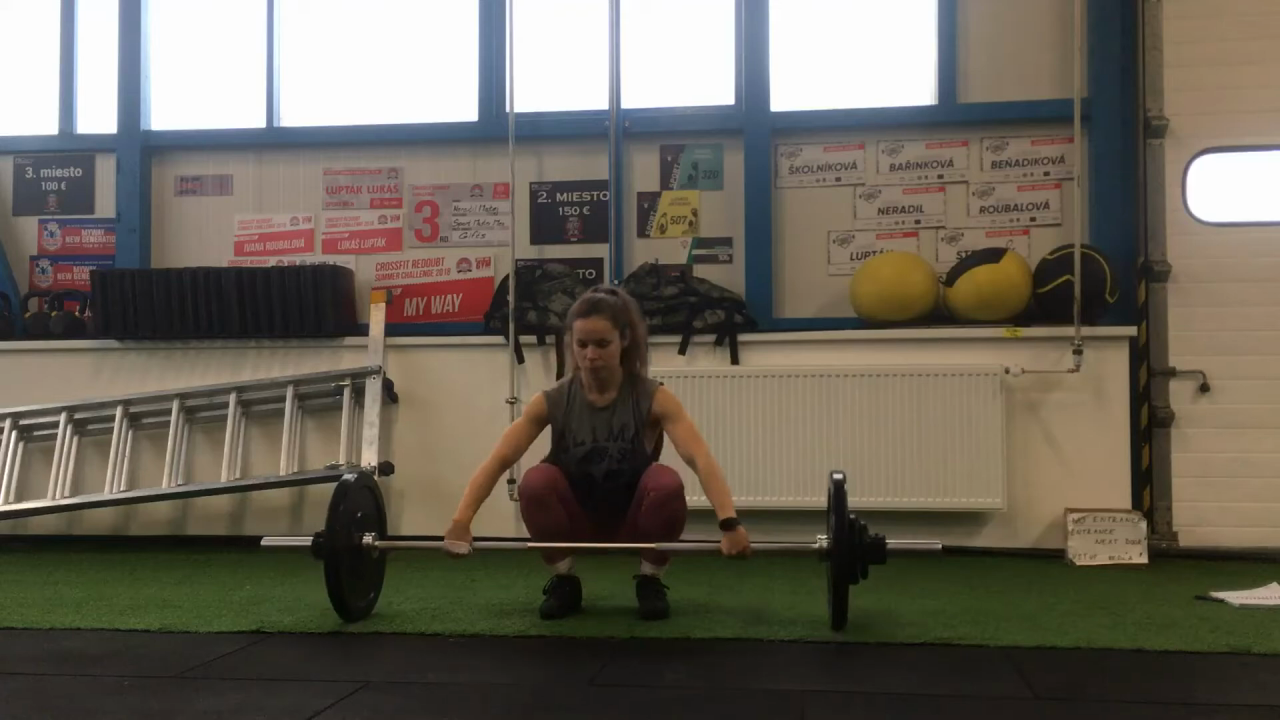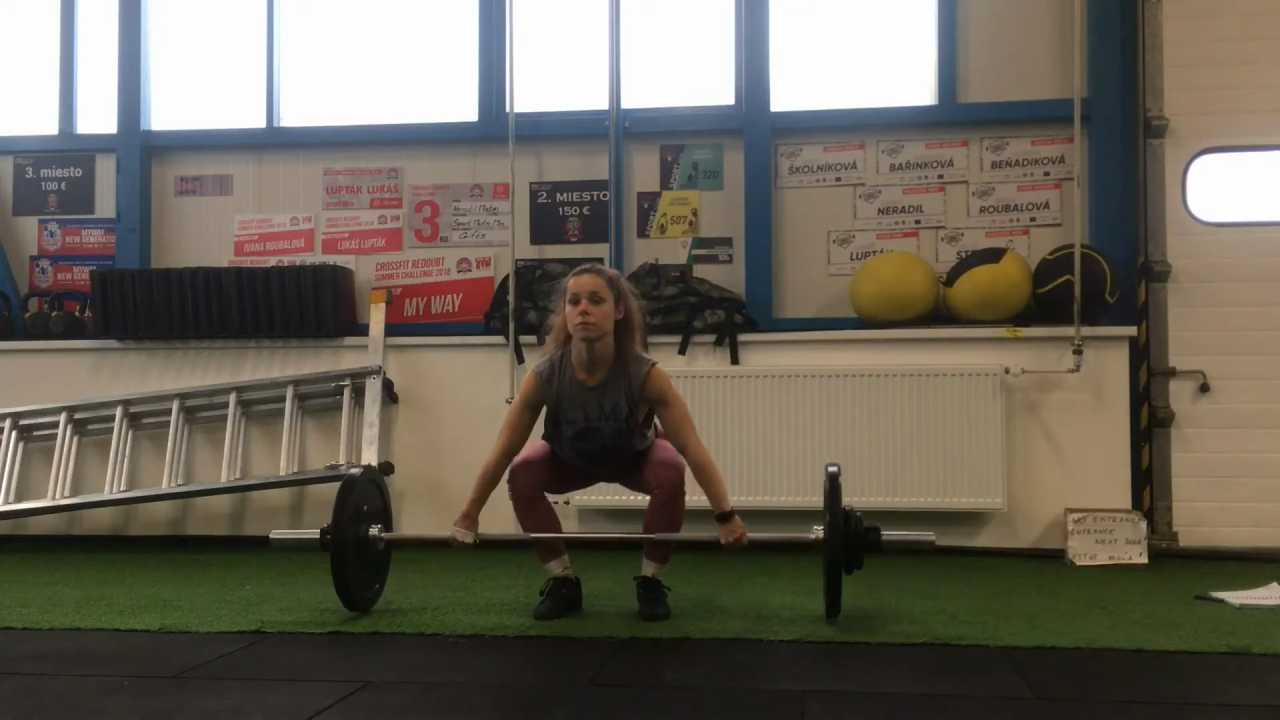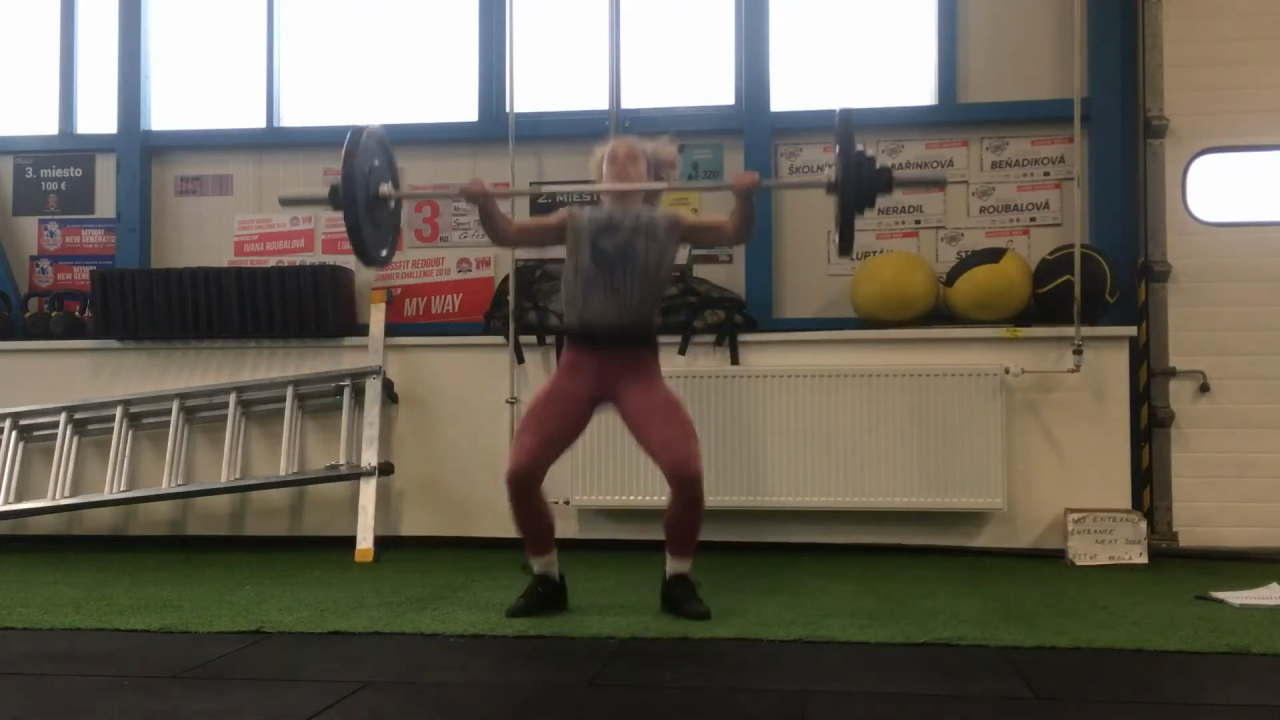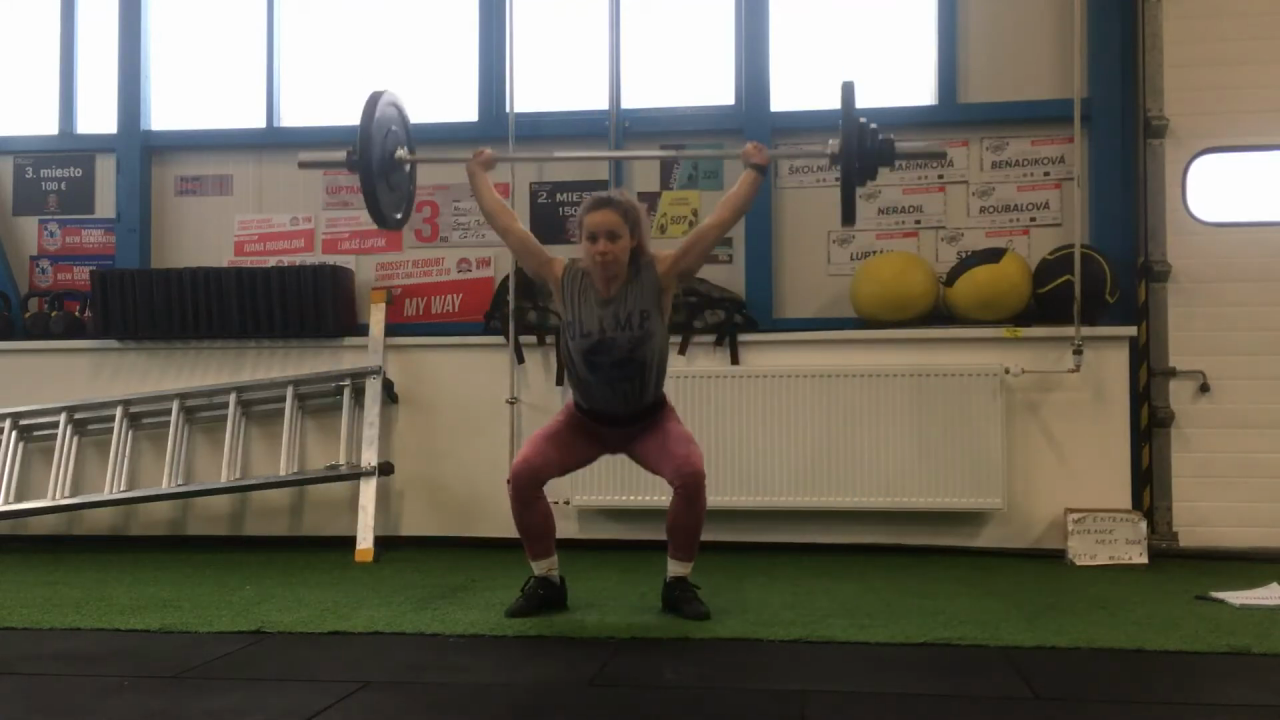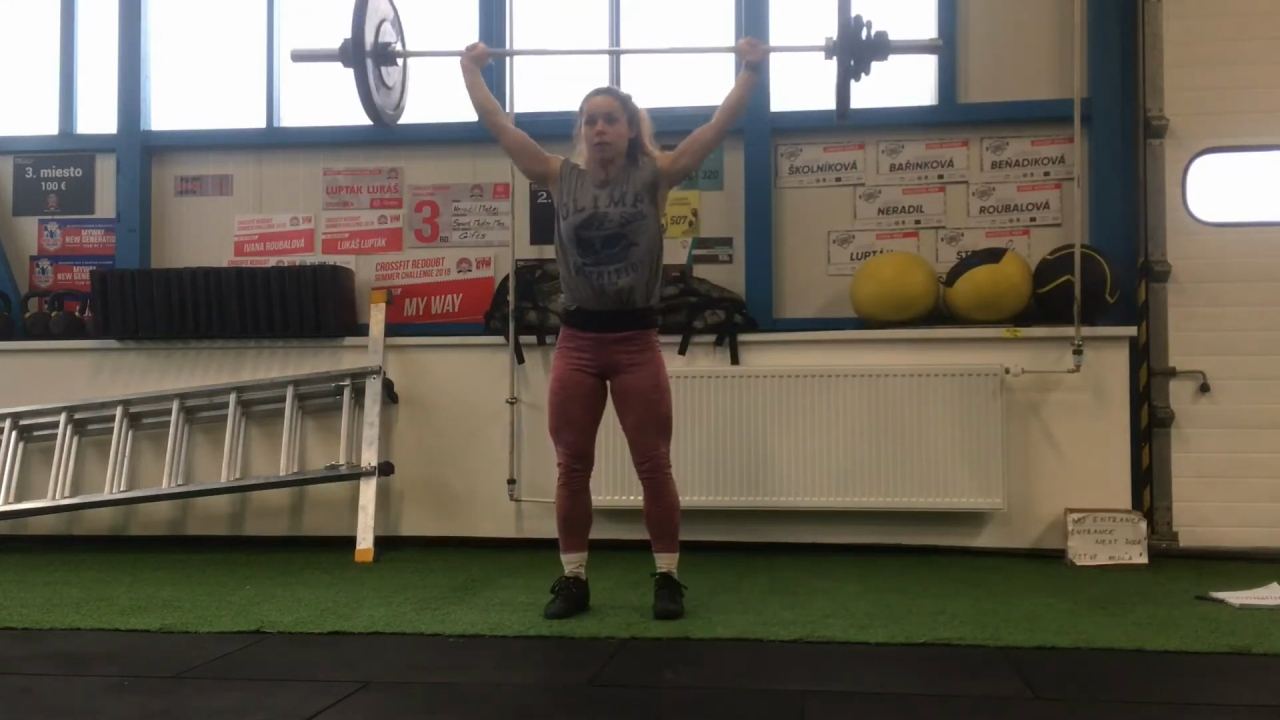
dt=1s
person 1, frame 1
left shoulder: (653, 397)
right shoulder: (551, 401)
left elbow: (699, 458)
right elbow: (500, 460)
left wrist: (729, 523)
right wrist: (461, 522)
left hip: (632, 516)
right hip: (579, 518)
left knee: (667, 484)
right knee: (535, 482)
left ankle: (650, 581)
right ankle: (564, 581)
person 1, frame 2
left shoulder: (645, 374)
right shoulder: (544, 376)
left elbow: (691, 447)
right elbow: (504, 449)
left wrist: (726, 517)
right wrist: (469, 515)
left hip: (635, 455)
right hip: (572, 458)
left knee: (670, 474)
right knee: (522, 476)
left ankle: (650, 582)
right ankle: (563, 580)
person 1, frame 3
left shoulder: (664, 222)
right shoulder: (577, 220)
left elbow: (735, 233)
right elbow: (506, 234)
left wrist: (745, 198)
right wrist: (483, 203)
left hip: (638, 364)
right hip: (579, 360)
left knee: (686, 472)
right knee: (522, 471)
left ankle: (677, 579)
right ankle: (547, 578)
person 1, frame 4
left shoulder: (658, 277)
right shoulder: (563, 279)
left elbow: (717, 223)
right elbow: (508, 226)
left wrist: (755, 170)
right wrist: (478, 174)
left hip: (648, 418)
right hip: (586, 418)
left knee: (690, 474)
right knee: (522, 474)
left ankle: (678, 583)
right ankle: (546, 581)
person 1, frame 5
left shoulder: (654, 176)
right shoulder: (561, 178)
left elbow: (719, 127)
right elbow: (500, 129)
left wrist: (749, 69)
right wrist: (472, 70)
left hip: (636, 339)
right hip: (577, 340)
left knee: (653, 464)
right knee: (572, 465)
left ankle: (667, 578)
right ankle: (573, 579)
